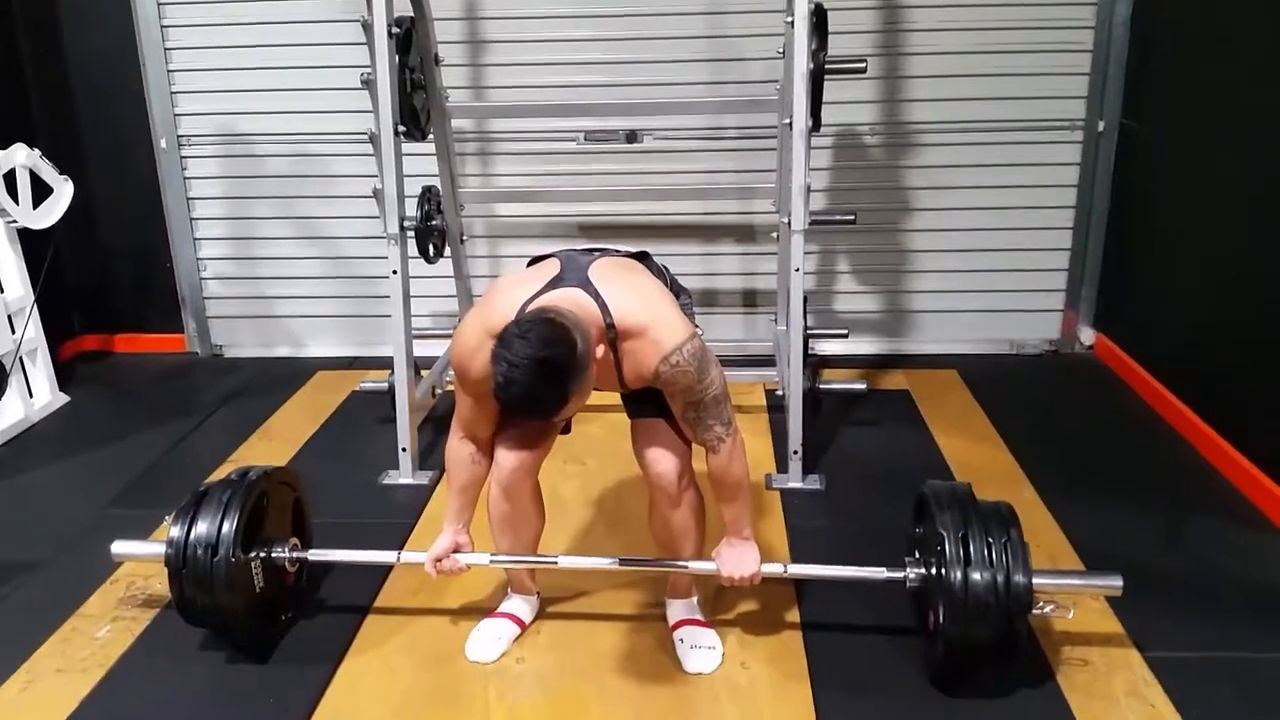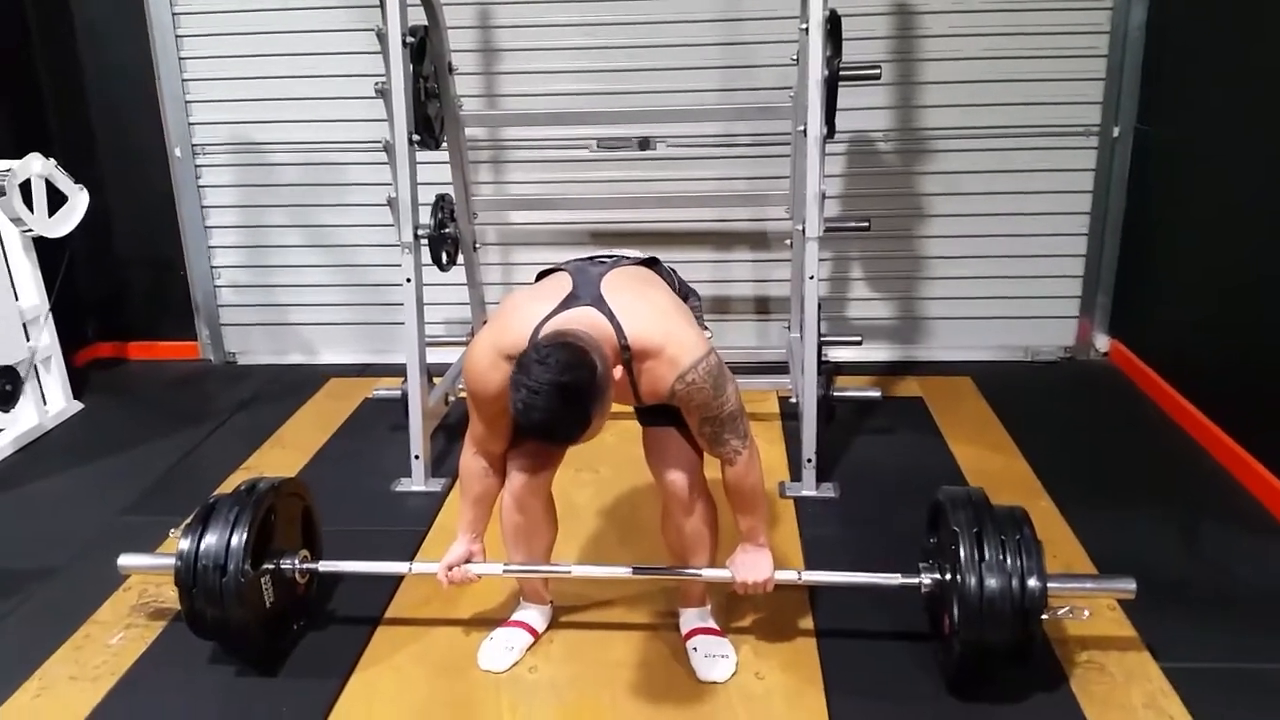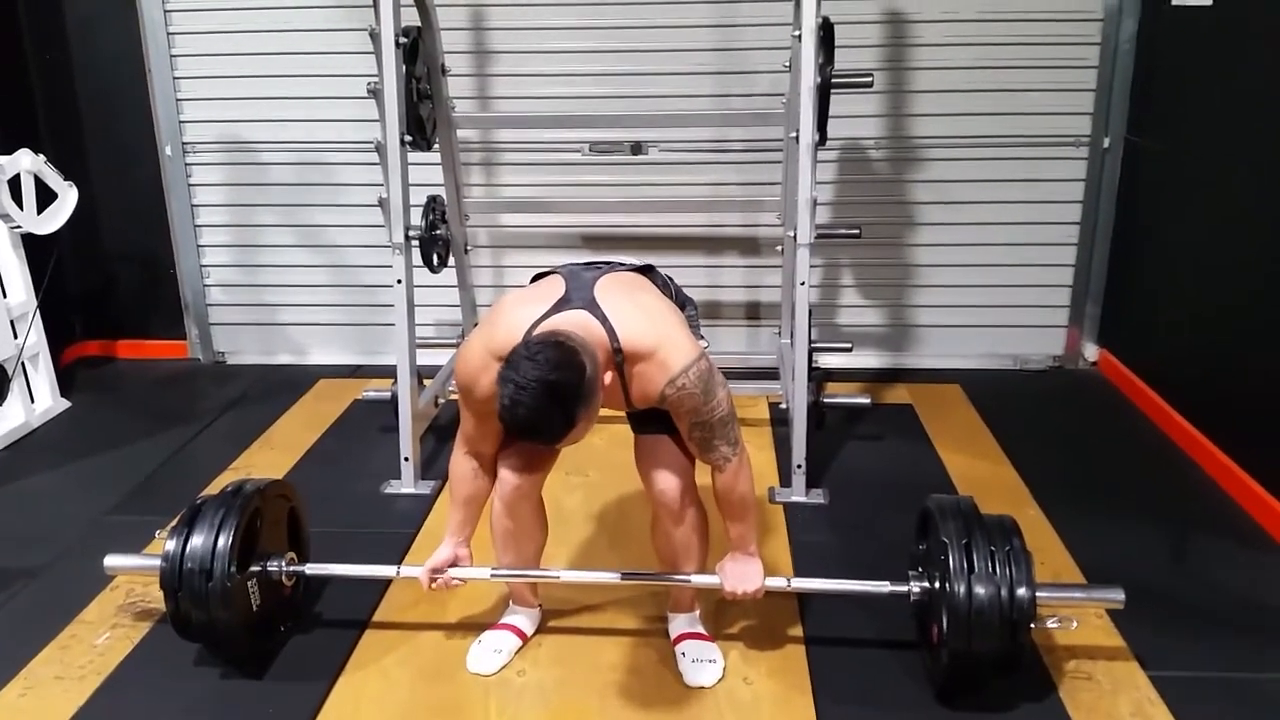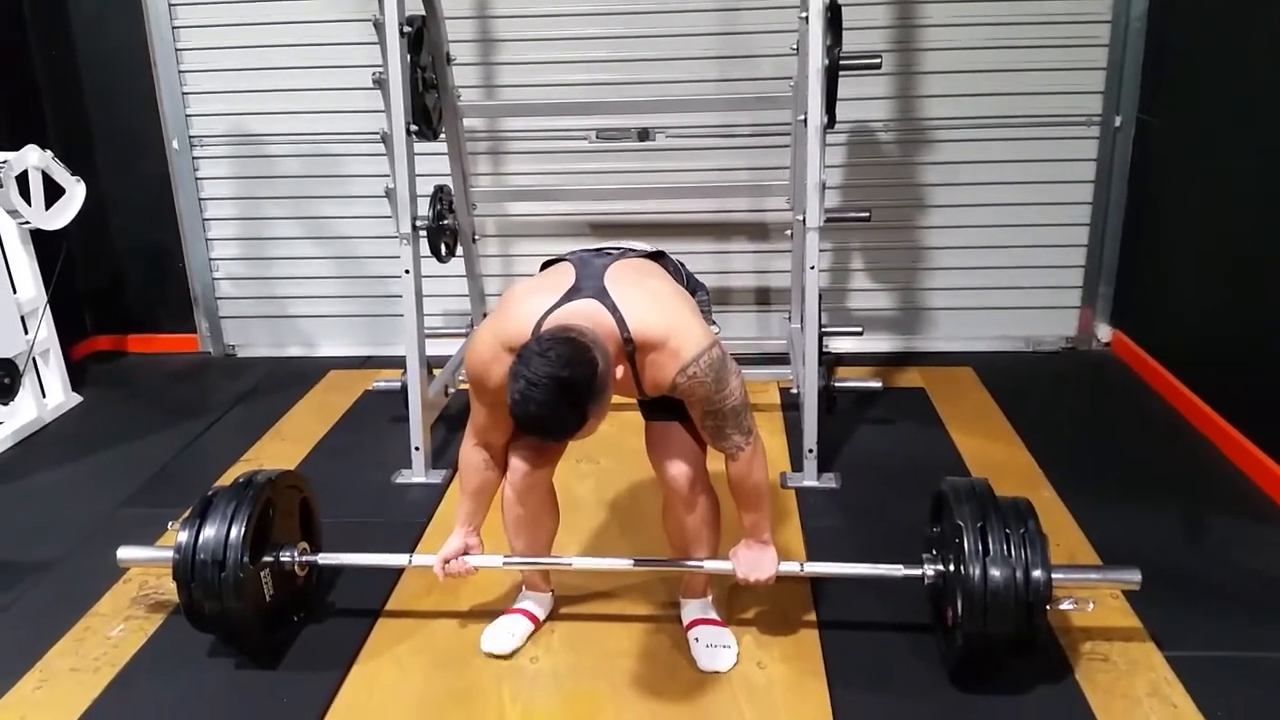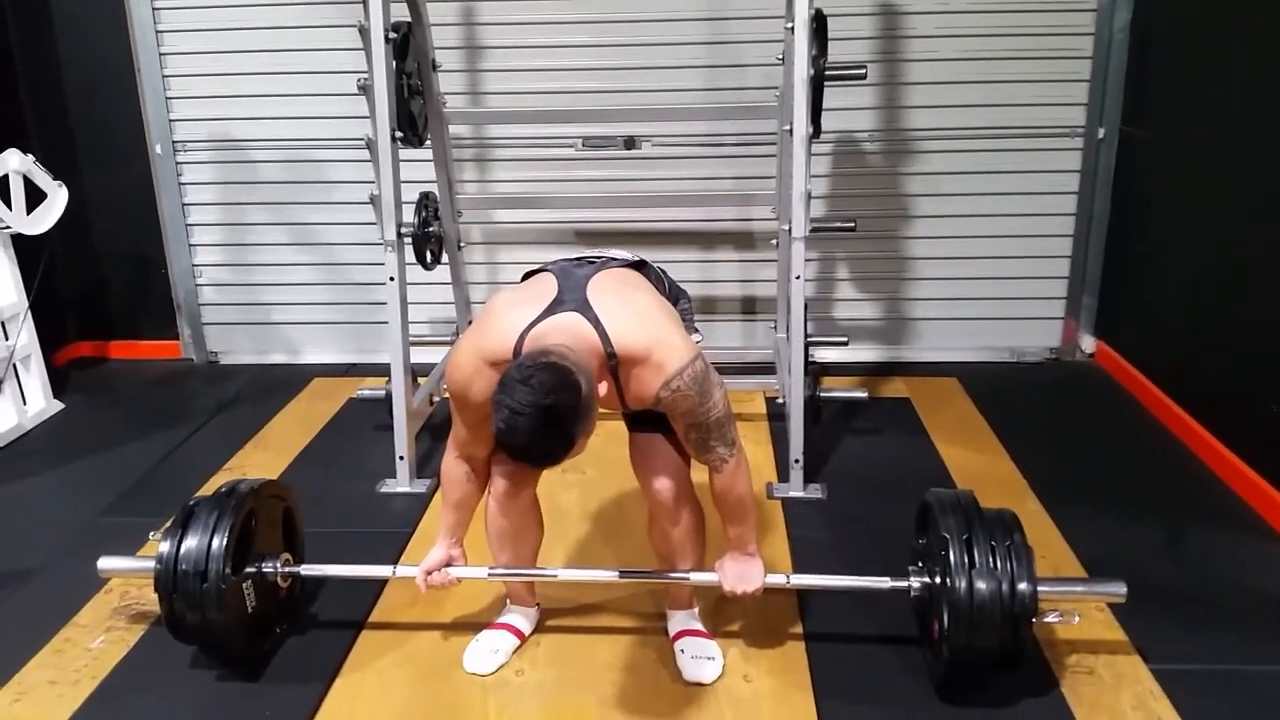
dt=1s
person 1, frame 1
left shoulder: (663, 342)
right shoulder: (479, 340)
left elbow: (720, 438)
right elbow: (470, 437)
left wrist: (738, 537)
right wrist: (455, 527)
left hip: (642, 334)
left knee: (669, 471)
right knee: (510, 464)
left ankle: (683, 599)
right ankle: (520, 595)
person 1, frame 2
left shoulder: (678, 358)
right shoulder: (493, 359)
left elbow: (736, 449)
right elbow: (483, 450)
left wrist: (754, 543)
right wrist: (468, 537)
left knee: (682, 480)
right knee: (522, 475)
left ankle: (695, 610)
right ankle: (533, 604)
person 1, frame 3
left shoulder: (671, 363)
right shoulder: (484, 359)
left elbow: (727, 456)
right elbow: (474, 451)
left wrist: (743, 552)
right wrist: (456, 540)
left hip: (651, 346)
left knee: (672, 488)
right knee: (513, 478)
left ankle: (685, 615)
right ankle: (522, 608)
person 1, frame 4
left shoulder: (682, 351)
right shoulder: (495, 350)
left elbow: (740, 444)
right elbow: (485, 444)
left wrist: (757, 539)
right wrist: (466, 530)
left hip: (665, 326)
left knee: (684, 475)
right knee: (524, 466)
left ankle: (697, 600)
right ankle: (534, 593)
person 1, frame 5
left shoulder: (665, 364)
right shoulder: (477, 363)
left elbow: (724, 456)
right elbow: (467, 455)
left wrist: (743, 552)
right wrist: (448, 541)
left knee: (667, 486)
right knee: (507, 477)
left ankle: (683, 611)
right ankle: (519, 608)
